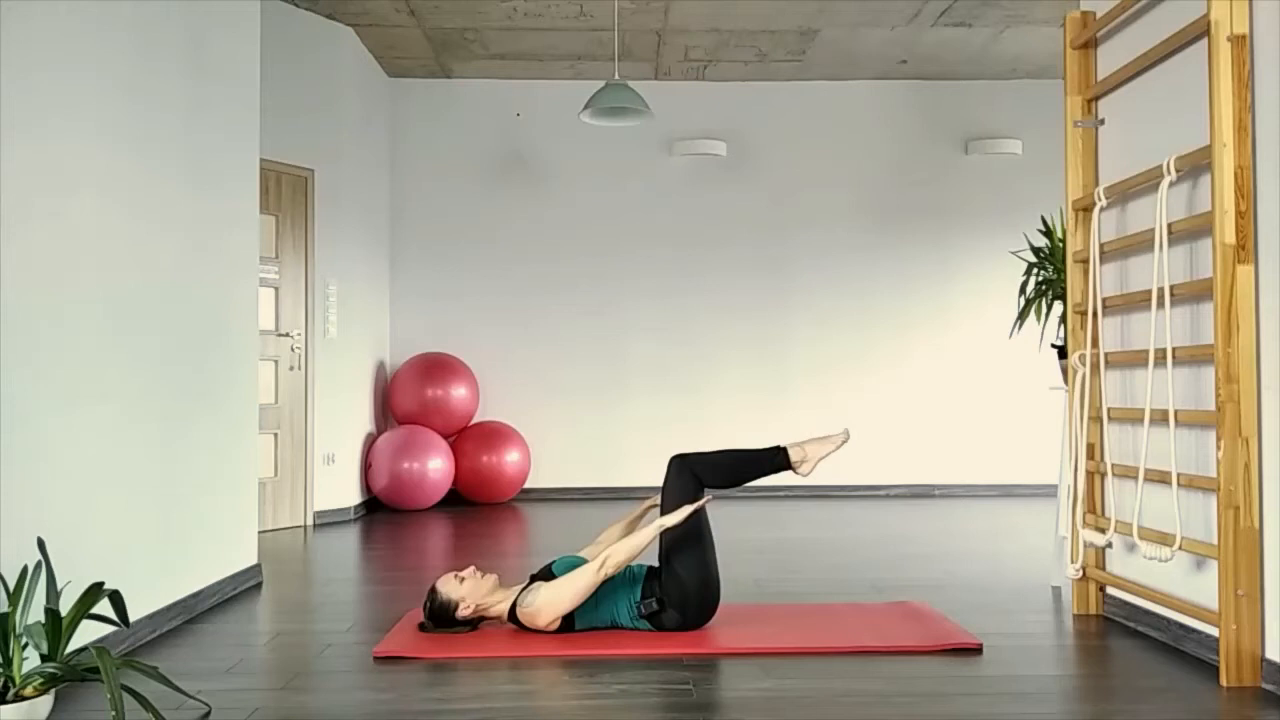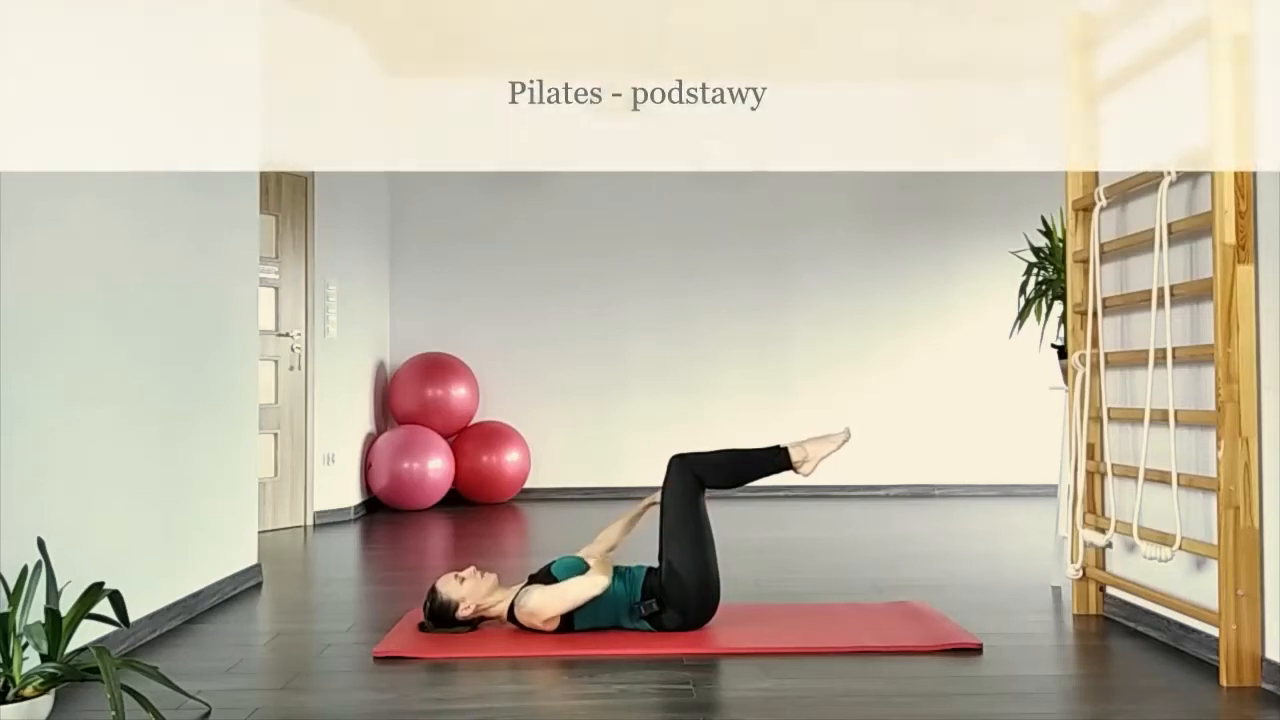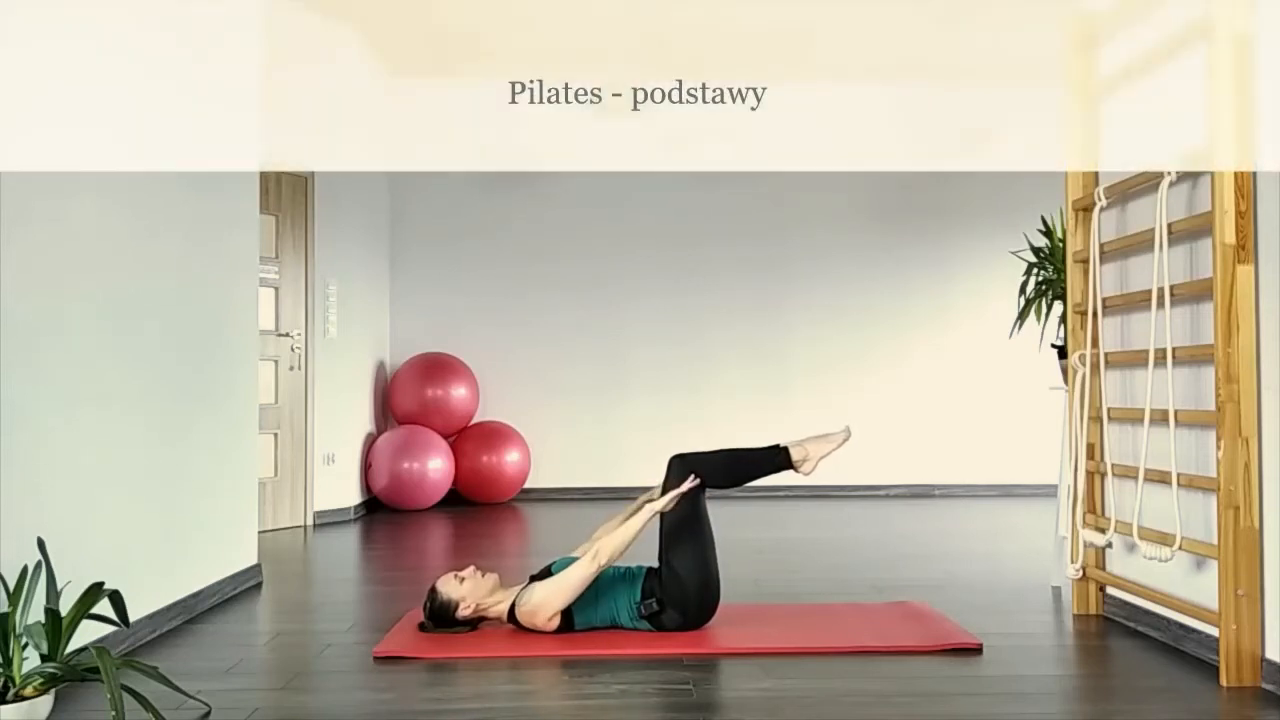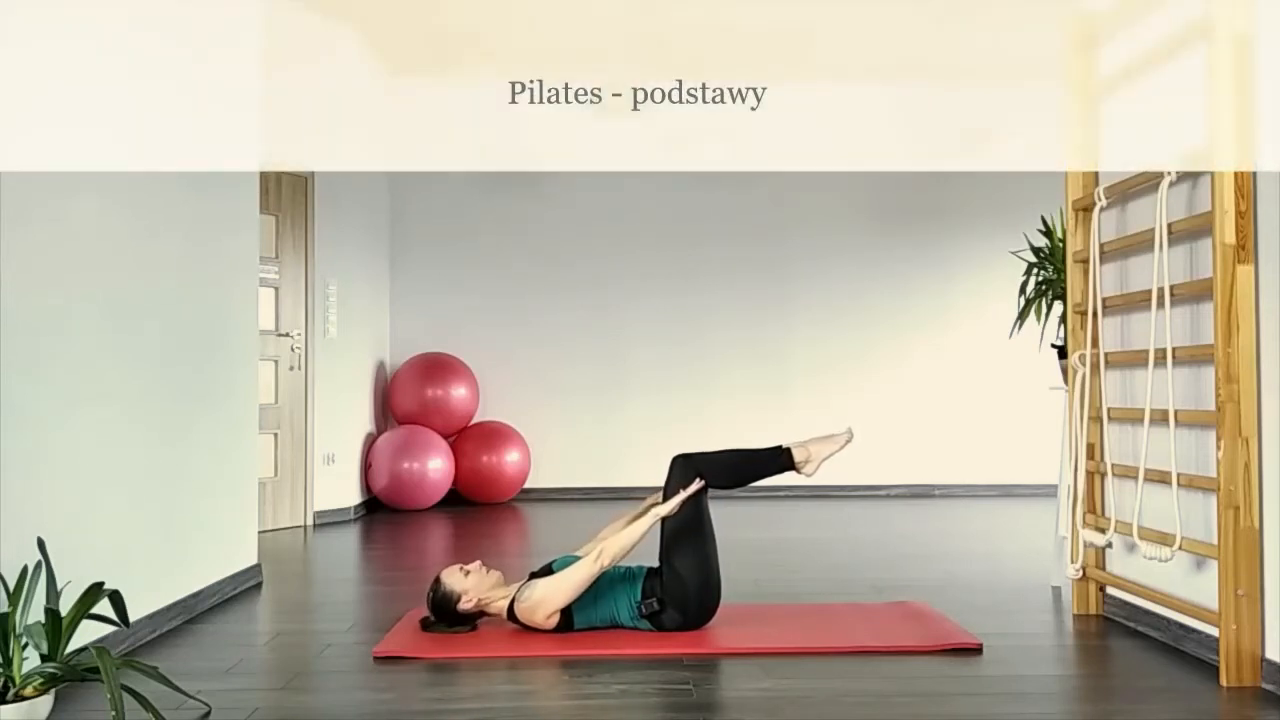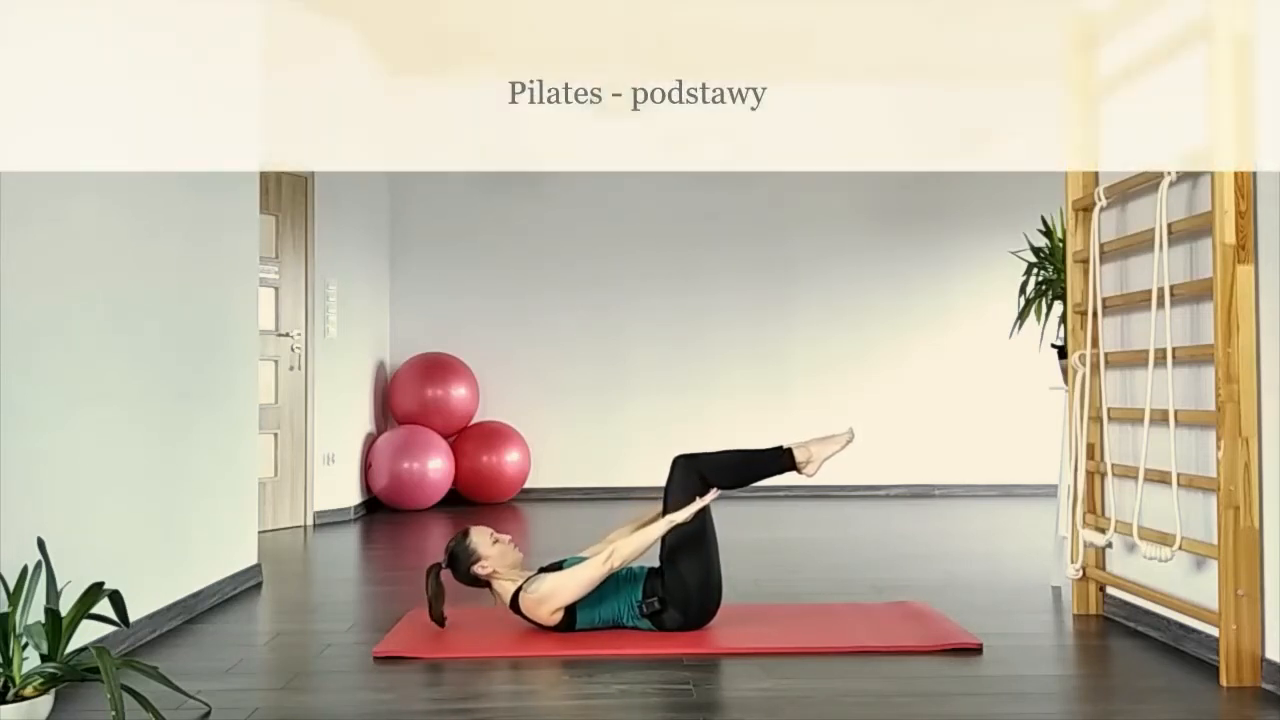
dt=1s
person 1, frame 1
left shoulder: (528, 591)
right shoulder: (534, 609)
left elbow: (598, 548)
right elbow: (604, 566)
left wrist: (649, 505)
right wrist: (664, 521)
left hip: (669, 597)
right hip: (679, 604)
left knee: (685, 469)
right knee: (683, 468)
left ankle: (792, 456)
right ankle: (794, 455)
person 1, frame 2
left shoulder: (528, 591)
right shoulder: (531, 609)
left elbow: (597, 549)
right elbow: (600, 580)
left wrist: (646, 504)
right wrist: (598, 563)
left hip: (670, 597)
right hip: (680, 604)
left knee: (685, 472)
right knee: (683, 469)
left ankle: (793, 456)
right ankle: (794, 455)
person 1, frame 3
left shoulder: (527, 593)
right shoulder: (532, 609)
left elbow: (593, 544)
right elbow: (597, 560)
left wrist: (645, 500)
right wrist: (654, 509)
left hip: (669, 598)
right hip: (678, 606)
left knee: (684, 468)
right knee: (683, 469)
left ankle: (794, 456)
right ankle: (794, 454)
person 1, frame 4
left shoulder: (529, 589)
right shoulder: (532, 606)
left elbow: (596, 544)
right elbow: (601, 559)
left wrist: (653, 502)
right wrist: (662, 511)
left hip: (669, 599)
right hip: (679, 606)
left knee: (687, 468)
right knee: (686, 468)
left ankle: (797, 456)
right ankle: (798, 455)
person 1, frame 5
left shoulder: (531, 582)
right shoulder: (535, 598)
left elbow: (608, 543)
right elbow: (611, 559)
left wrist: (670, 506)
right wrist: (678, 516)
left hip: (670, 601)
right hip: (679, 606)
left knee: (688, 470)
right knee: (687, 469)
left ankle: (797, 457)
right ankle: (799, 456)
